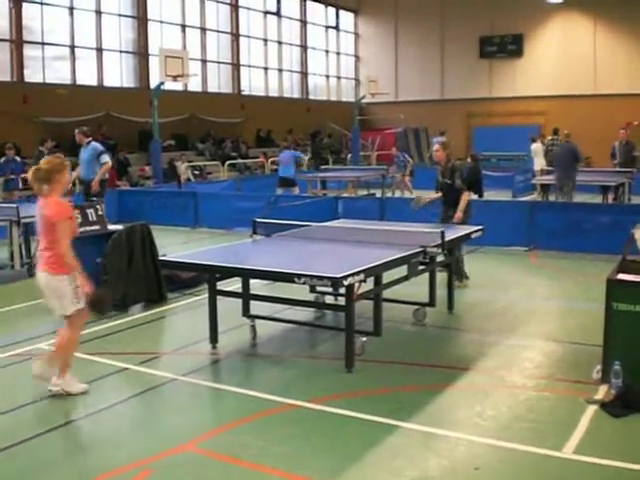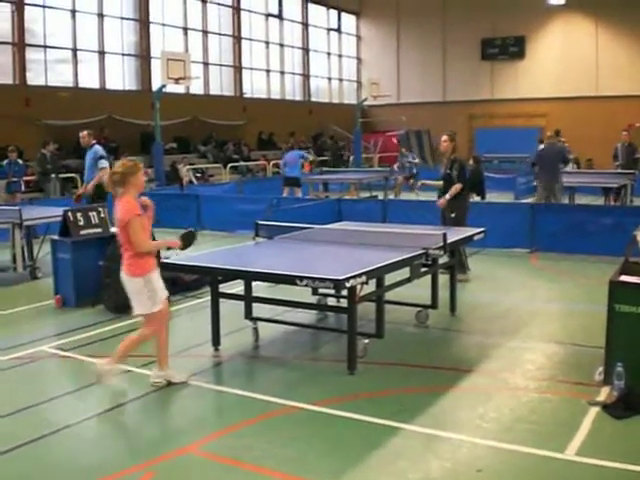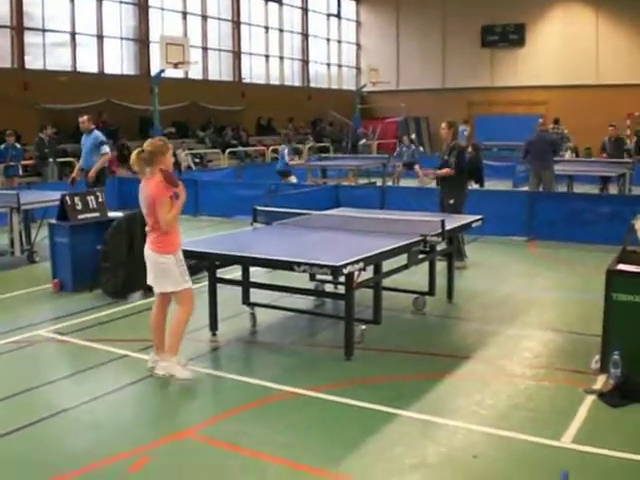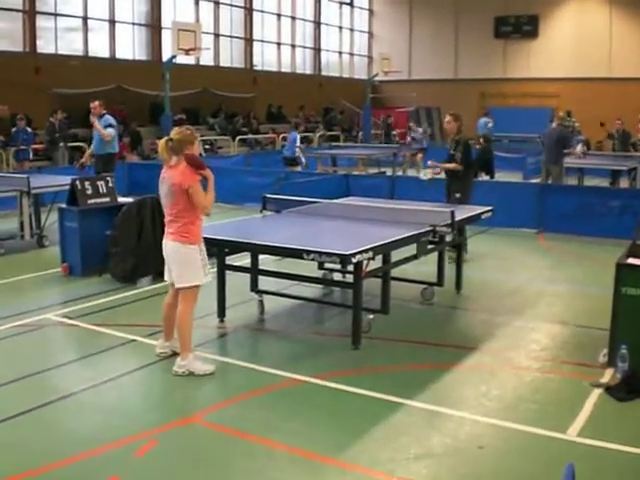
dt=0.5s
person 1, frame 1
left shoulder: (45, 201)
right shoulder: (60, 206)
right elbow: (63, 250)
right wrist: (83, 280)
left hip: (47, 270)
right hip: (60, 273)
left knee: (76, 322)
right knee: (74, 325)
left ankle: (45, 363)
right ankle: (60, 380)
person 1, frame 2
left shoulder: (127, 203)
right shoulder: (130, 206)
right elbow: (142, 245)
left wrist: (149, 211)
right wrist: (168, 243)
left hip: (147, 270)
right hip: (139, 273)
left knee: (164, 318)
right knee: (152, 327)
left ankle: (161, 371)
right ankle: (110, 363)
person 1, frame 3
left shoulder: (148, 182)
right shoulder: (160, 186)
right elbow: (166, 223)
left wrist: (174, 194)
right wrist: (181, 198)
left hip: (154, 249)
right hip: (166, 252)
left knee: (162, 303)
right knee: (185, 305)
left ankle: (158, 356)
right ankle: (168, 362)
person 1, frame 4
left shoulder: (167, 171)
right shoulder: (188, 172)
right elbow: (206, 208)
right wrist: (210, 180)
left hip: (171, 239)
right hip: (187, 242)
left knee: (174, 294)
right knee: (187, 301)
left ankle: (166, 343)
right ankle: (185, 360)
person 2, frame 1
left shoulder: (455, 169)
right shoulder: (440, 170)
left elbow: (465, 192)
left wrist: (460, 211)
right wrist: (430, 198)
left hip: (457, 210)
right hip: (447, 209)
left ankle: (461, 278)
right ankle: (449, 265)
person 2, frame 2
left shoulder: (457, 162)
right shoulder: (446, 161)
left elbow: (459, 184)
left wrist: (446, 198)
right wrist: (426, 182)
left hip: (457, 203)
right hip: (448, 203)
left ankle: (463, 271)
right ankle: (453, 265)
person 2, frame 3
left shoulder: (457, 149)
right shoulder: (446, 148)
left elbow: (452, 170)
left wrist: (433, 173)
right wrist: (435, 175)
left hip: (455, 191)
right hip: (446, 189)
left ankle: (460, 258)
right ankle: (451, 253)
person 2, frame 4
left shoulder: (462, 142)
right shoulder: (452, 140)
left elbow: (460, 165)
left wrist: (439, 166)
right wrist: (441, 169)
left hip: (461, 183)
right hip: (453, 182)
